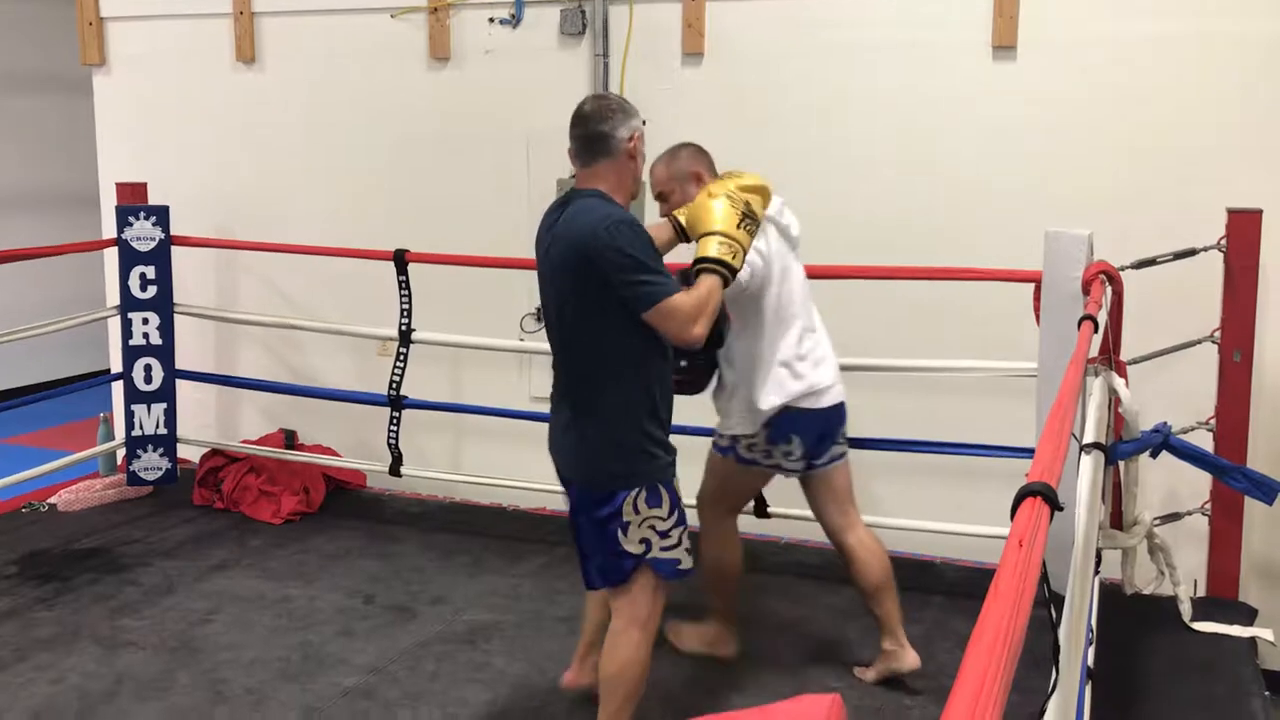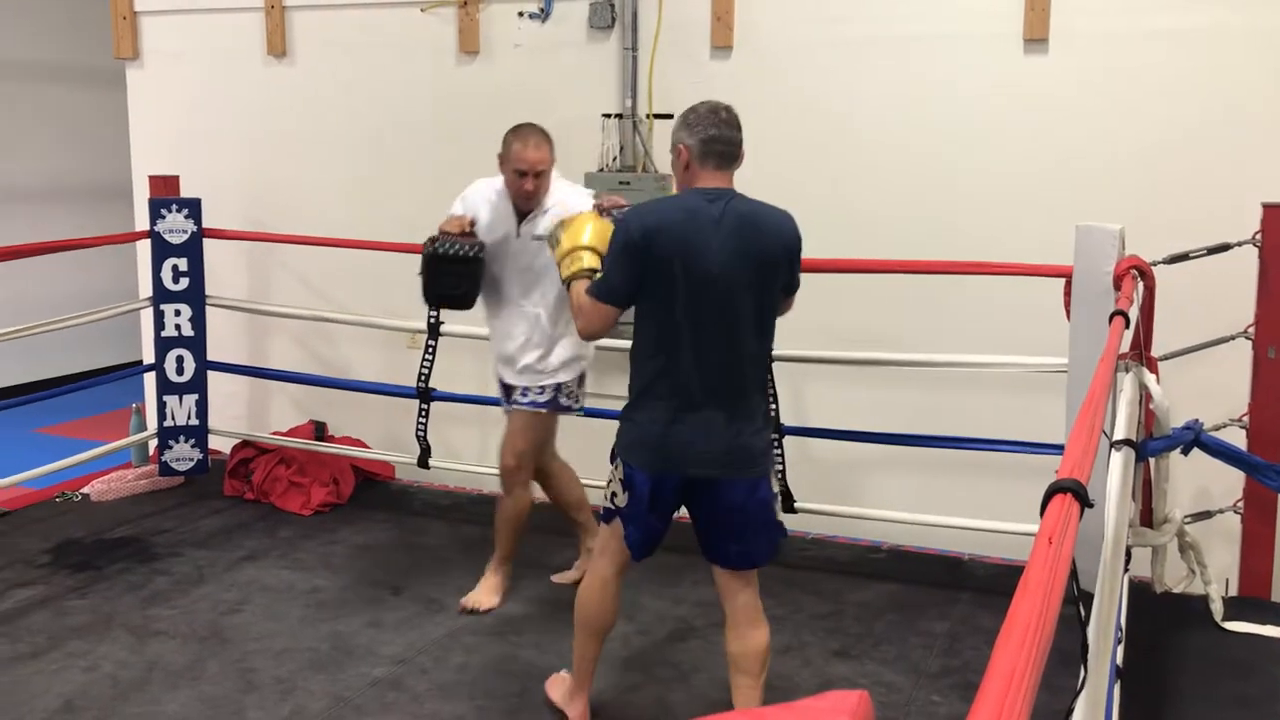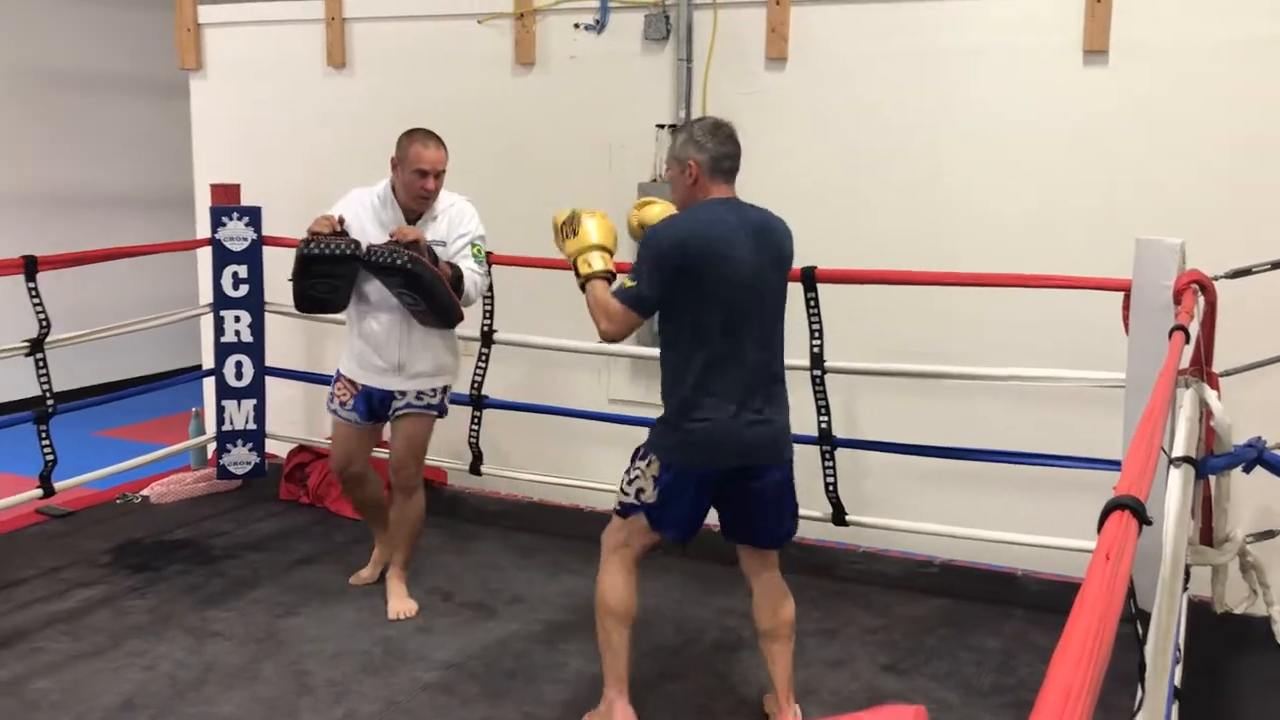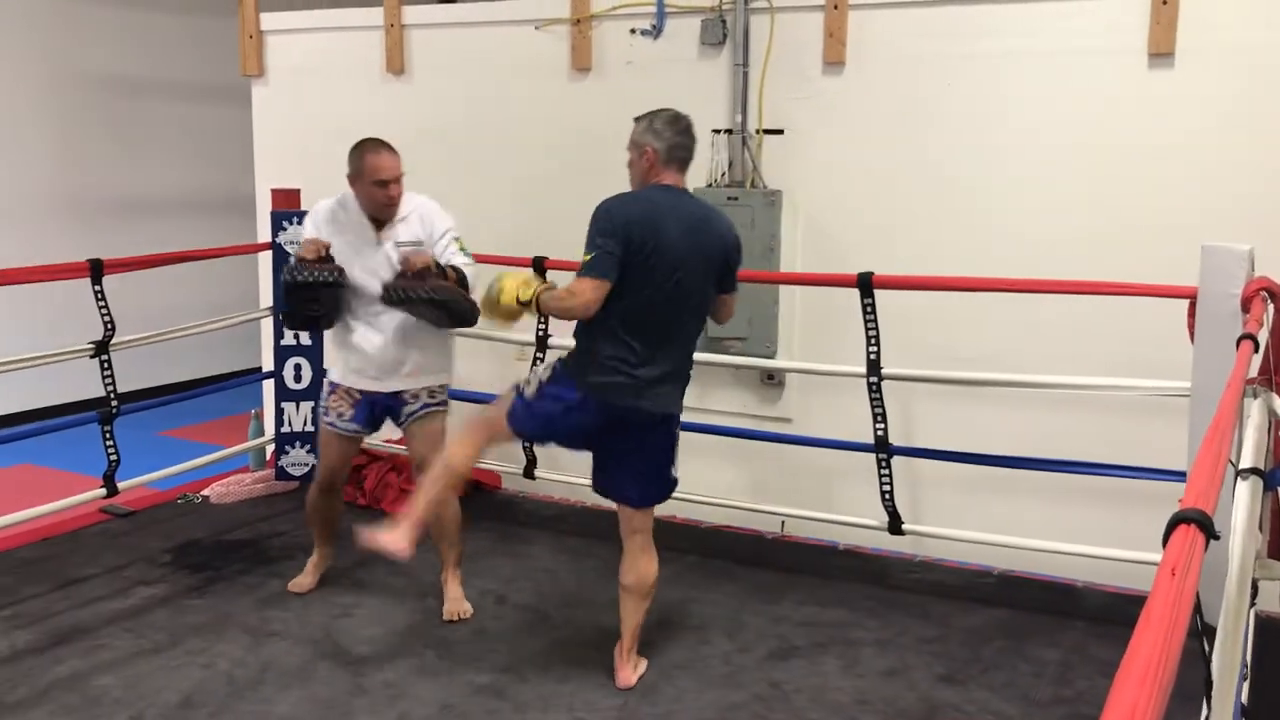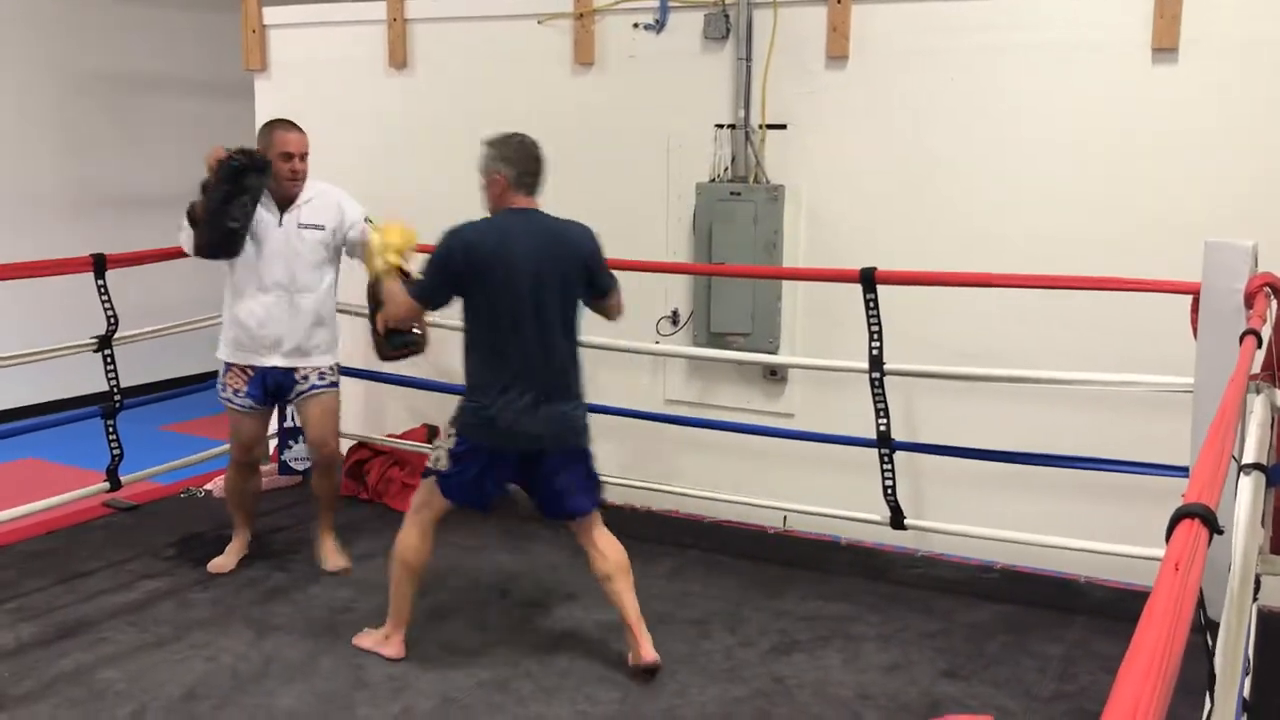
dt=1s
person 1, frame 1
left shoulder: (562, 218)
right shoulder: (607, 230)
right elbow: (687, 326)
left wrist: (697, 221)
right wrist: (722, 245)
left hip: (580, 437)
right hip: (619, 450)
left knee: (611, 564)
right knee: (639, 602)
left ankle: (583, 665)
person 1, frame 2
left shoulder: (645, 224)
right shoulder: (779, 230)
left elbow: (591, 322)
left wrist: (578, 262)
left hip: (654, 439)
right hip: (740, 447)
left knee: (609, 559)
right knee: (741, 595)
person 1, frame 3
left shoulder: (673, 238)
right shoulder: (774, 231)
left elbow: (613, 325)
left wrist: (590, 261)
left hip: (694, 438)
right hip: (765, 435)
left knee: (616, 550)
right knee: (763, 567)
person 1, frame 4
left shoulder: (621, 213)
right shoulder: (721, 231)
left elbow: (582, 303)
right elbow: (721, 313)
left wrist: (528, 295)
left hip: (591, 385)
right hip: (657, 403)
left knee: (487, 423)
right knee: (637, 532)
left ankle: (405, 529)
right ankle: (626, 659)
person 1, frame 5
left shoulder: (467, 243)
right shoulder: (577, 239)
left elbow: (402, 312)
right elbow: (613, 308)
left hip: (490, 423)
right hip: (561, 420)
left knee: (422, 512)
right knee: (590, 530)
left ankle: (392, 635)
right ankle: (640, 642)
person 2, frame 1
right shoulder: (763, 224)
left hip: (771, 406)
right hip: (821, 395)
left knee: (715, 510)
right knee: (845, 525)
left ankle: (722, 629)
right ankle: (895, 645)
person 2, frame 2
left shoulder: (576, 205)
right shoulder: (479, 196)
right wrist: (449, 234)
left hip: (551, 361)
right hip: (511, 354)
left knee: (513, 468)
right knee: (539, 460)
left ankle: (498, 572)
right ankle: (593, 545)
person 2, frame 3
left shoulder: (459, 215)
right shoulder: (358, 205)
left elbow: (471, 288)
left wrist: (428, 256)
right wrist: (319, 239)
left hip: (423, 371)
right hip: (361, 364)
left knee: (405, 475)
right knee: (346, 467)
left ankle: (397, 575)
right ankle: (384, 544)
person 2, frame 4
left shoulder: (428, 215)
right shoulder: (325, 219)
left elbow: (463, 275)
left wrist: (437, 268)
right wrist: (304, 263)
left hip: (418, 375)
right hip: (352, 375)
right knee: (327, 477)
left ankle: (452, 579)
right ankle: (321, 557)
person 2, frame 5
left shoulder: (332, 202)
left elbow: (372, 244)
right elbow: (196, 243)
left hip: (311, 353)
right hip: (248, 353)
left knee: (324, 450)
right knee: (244, 454)
left ankle: (326, 532)
right ankle: (241, 537)
